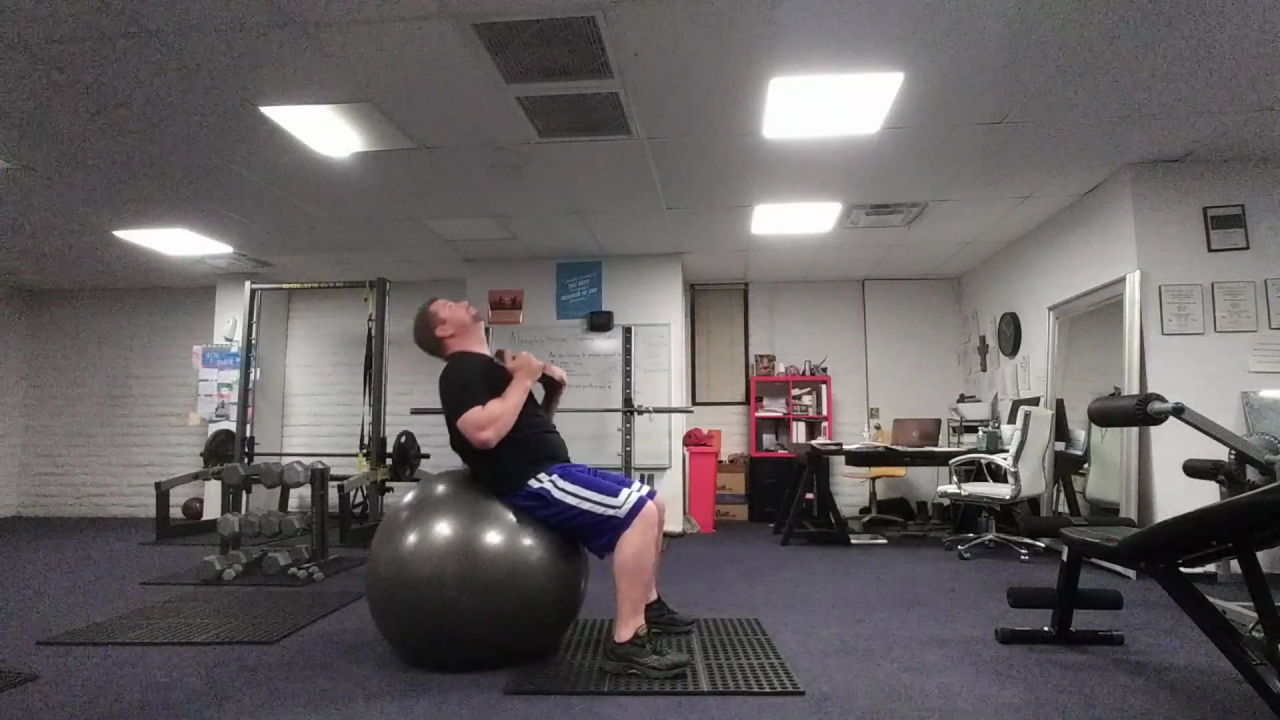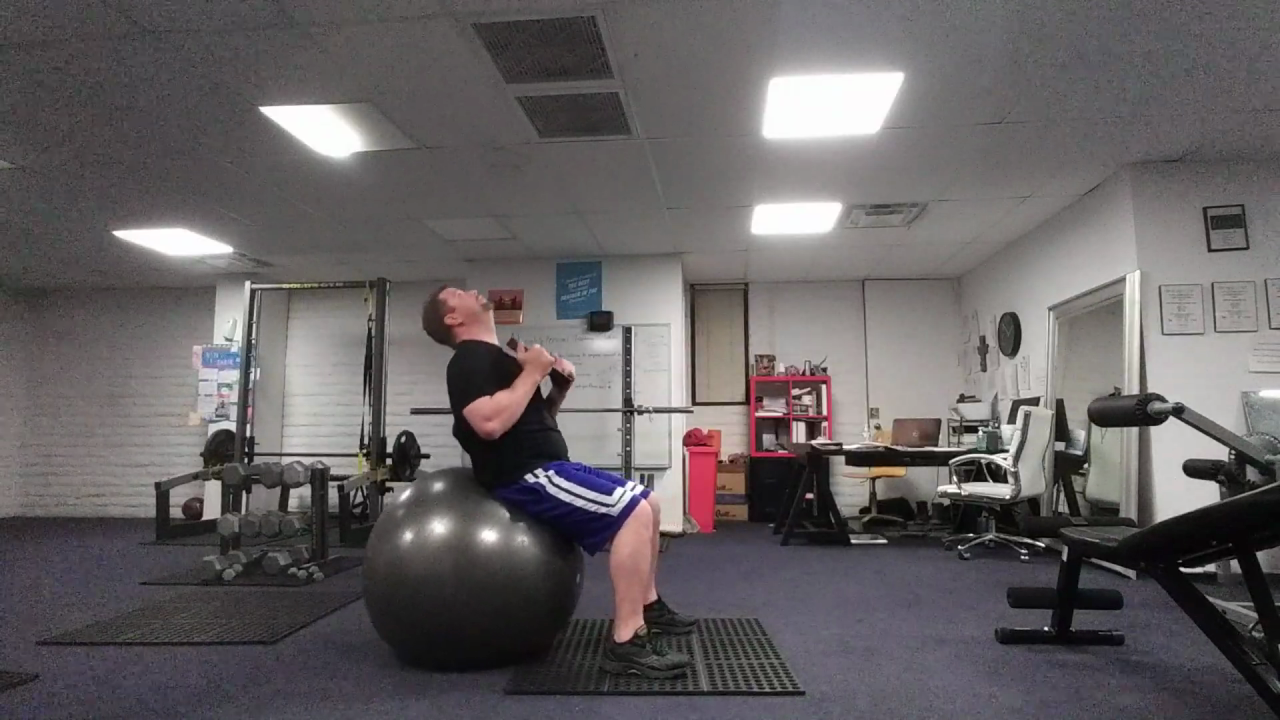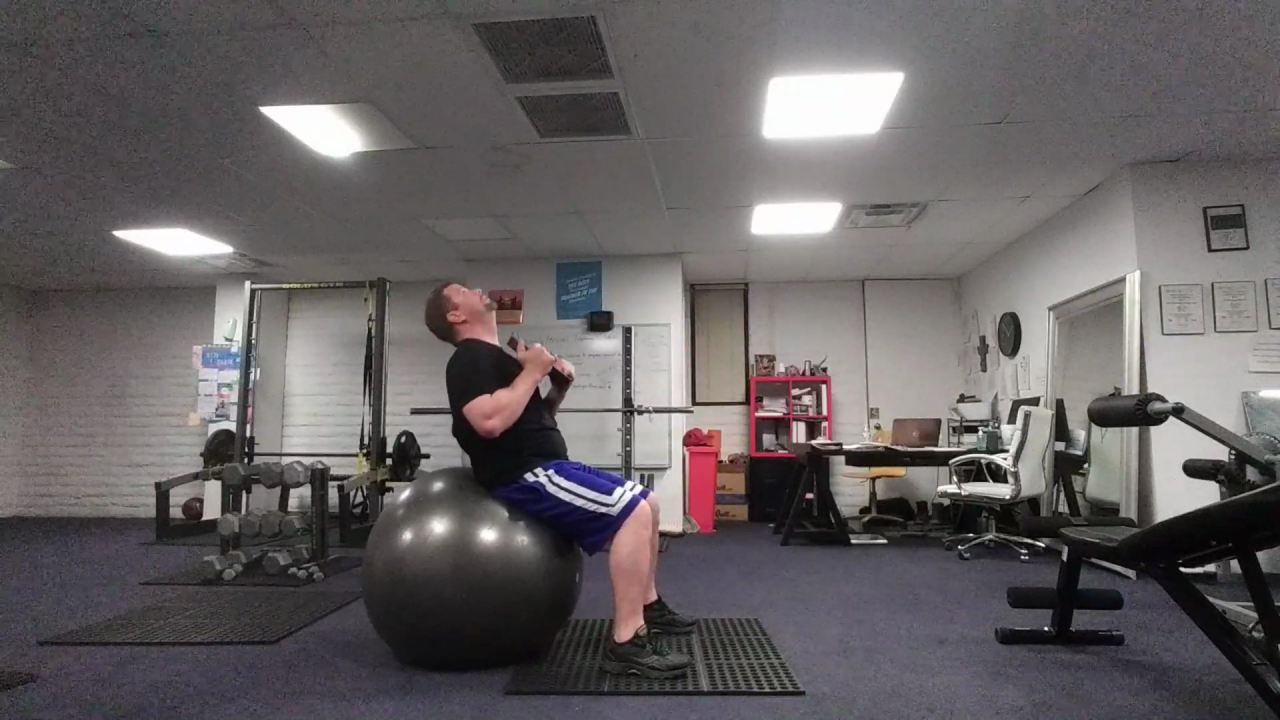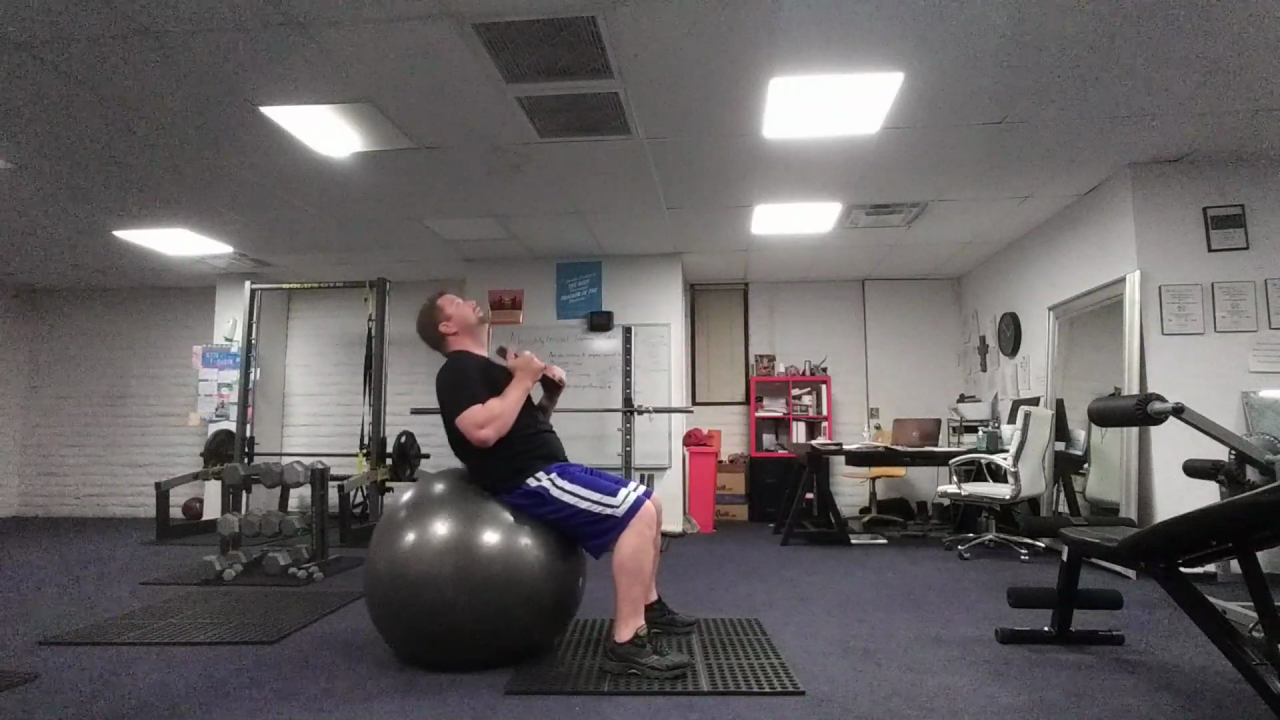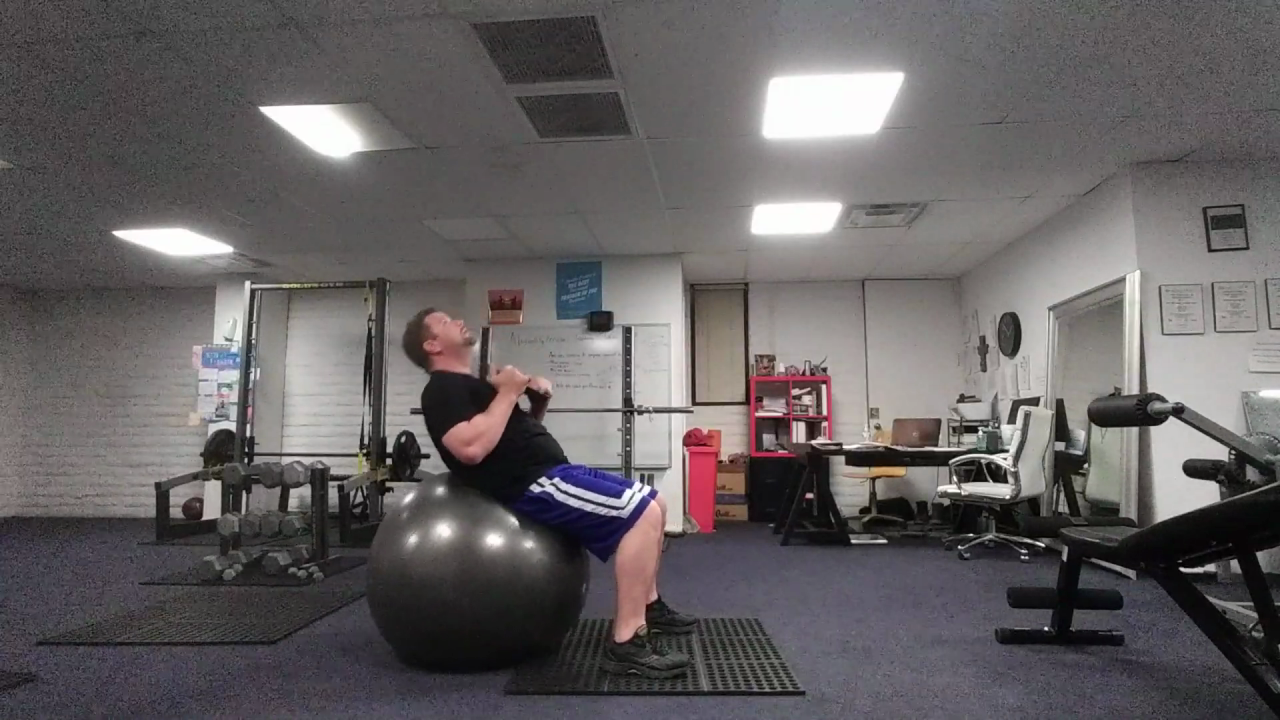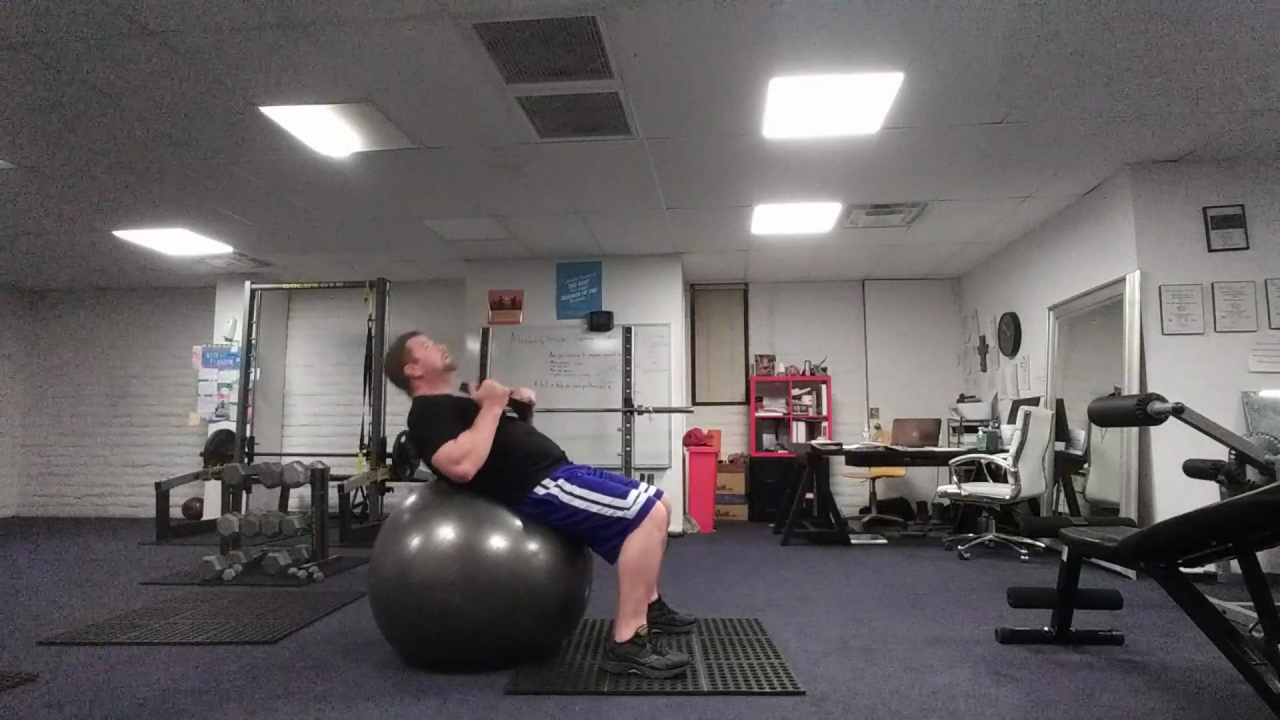
dt=0.2s
person 1, frame 1
left shoulder: (485, 367)
right shoulder: (462, 372)
right elbow: (485, 432)
left wrist: (553, 392)
right wrist: (522, 378)
left hip: (550, 472)
right hip: (533, 482)
left knee: (648, 507)
right knee: (641, 513)
left ankle: (649, 606)
right ankle: (627, 644)
person 1, frame 2
left shoulder: (493, 357)
right shoulder: (472, 359)
right elbow: (490, 423)
left wrist: (560, 386)
right wrist: (533, 372)
left hip: (546, 468)
right hip: (527, 478)
left knee: (647, 505)
right knee: (635, 513)
left ankle: (649, 606)
right ankle: (628, 644)
person 1, frame 3
left shoulder: (492, 356)
right shoulder: (471, 359)
right elbow: (490, 421)
left wrist: (559, 387)
right wrist: (533, 372)
left hip: (545, 468)
right hip: (526, 477)
left knee: (647, 505)
right knee: (633, 514)
left ankle: (649, 606)
right ankle: (628, 644)
person 1, frame 4
left shoulder: (481, 368)
right shoulder: (459, 370)
right elbow: (483, 430)
left wrist: (551, 394)
right wrist: (523, 379)
left hip: (545, 471)
right hip: (529, 481)
left knee: (648, 505)
right knee: (638, 514)
left ankle: (649, 607)
right ankle: (628, 644)
person 1, frame 5
left shoulder: (464, 385)
right shoulder: (444, 390)
right elbow: (471, 447)
left wrist: (537, 404)
right wrist: (508, 393)
left hip: (548, 473)
right hip: (533, 486)
left knee: (651, 506)
right knee: (644, 515)
left ankle: (650, 607)
right ankle: (627, 644)
person 1, frame 6
left shoulder: (448, 406)
right shoulder: (428, 413)
right elbow: (462, 465)
left wrist: (522, 412)
right wrist: (492, 407)
left hip: (552, 474)
right hip: (539, 487)
left knee: (652, 506)
right knee: (651, 514)
left ankle: (650, 607)
right ankle: (627, 643)
